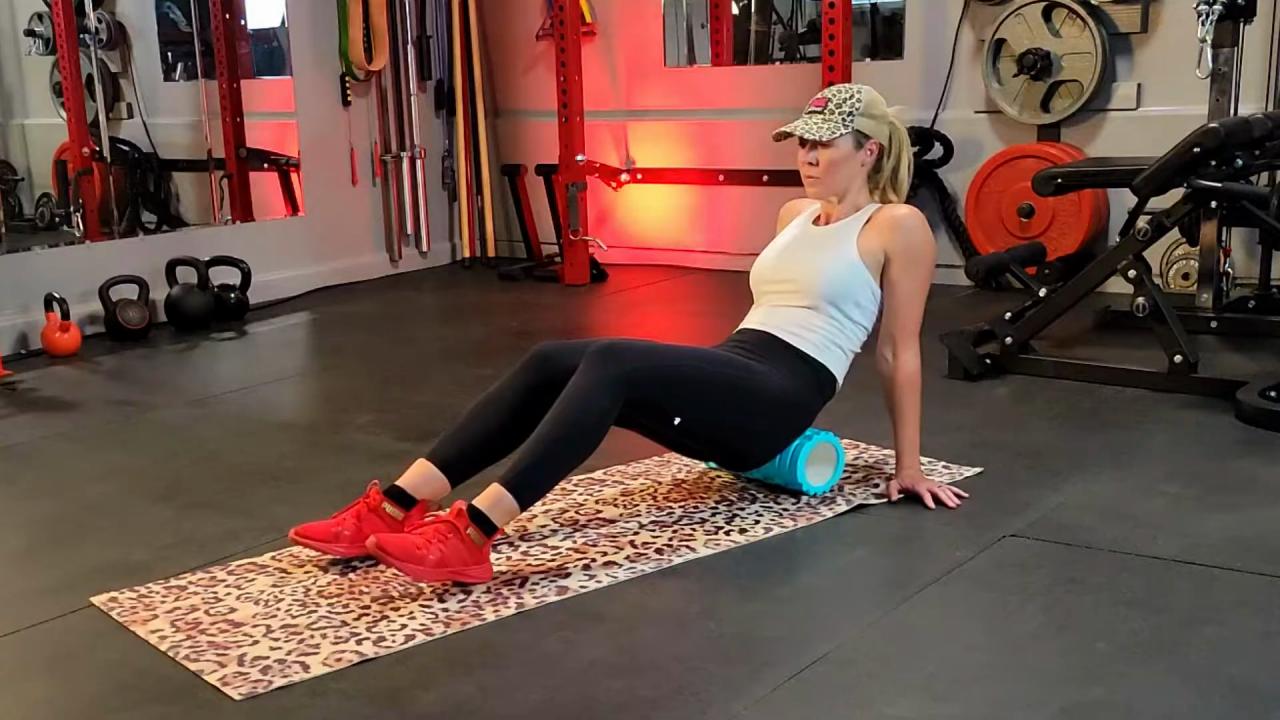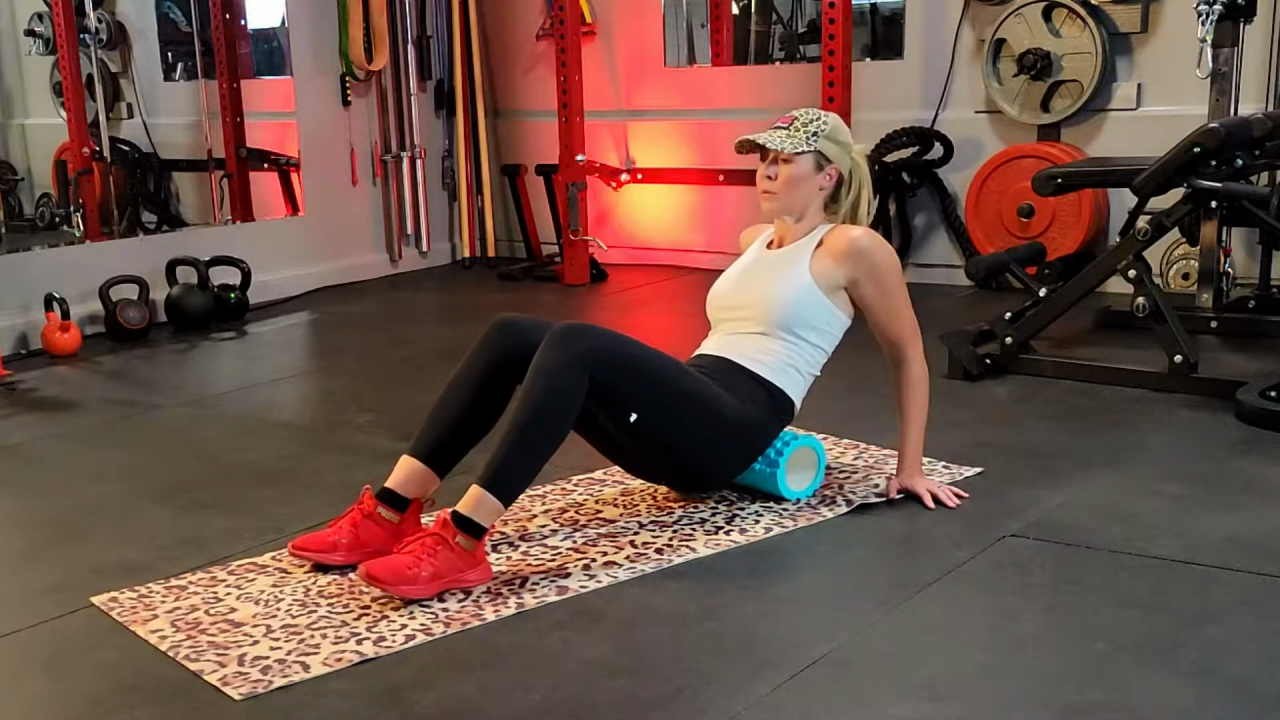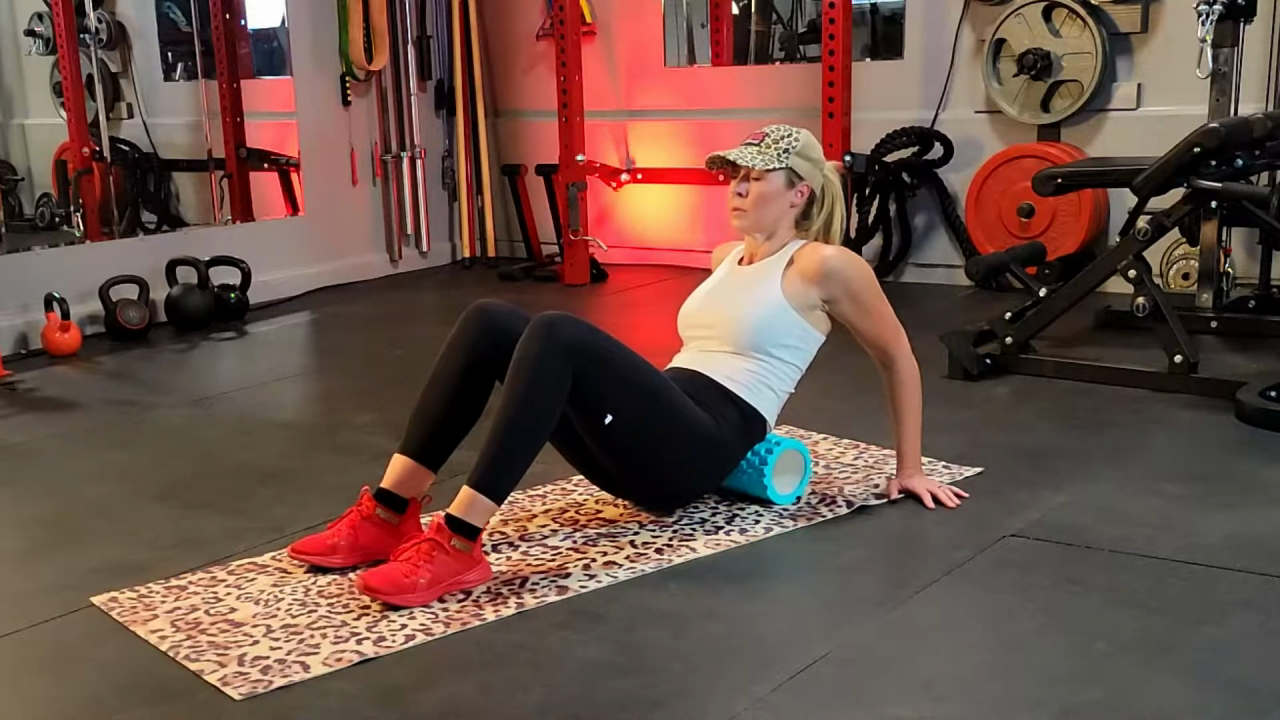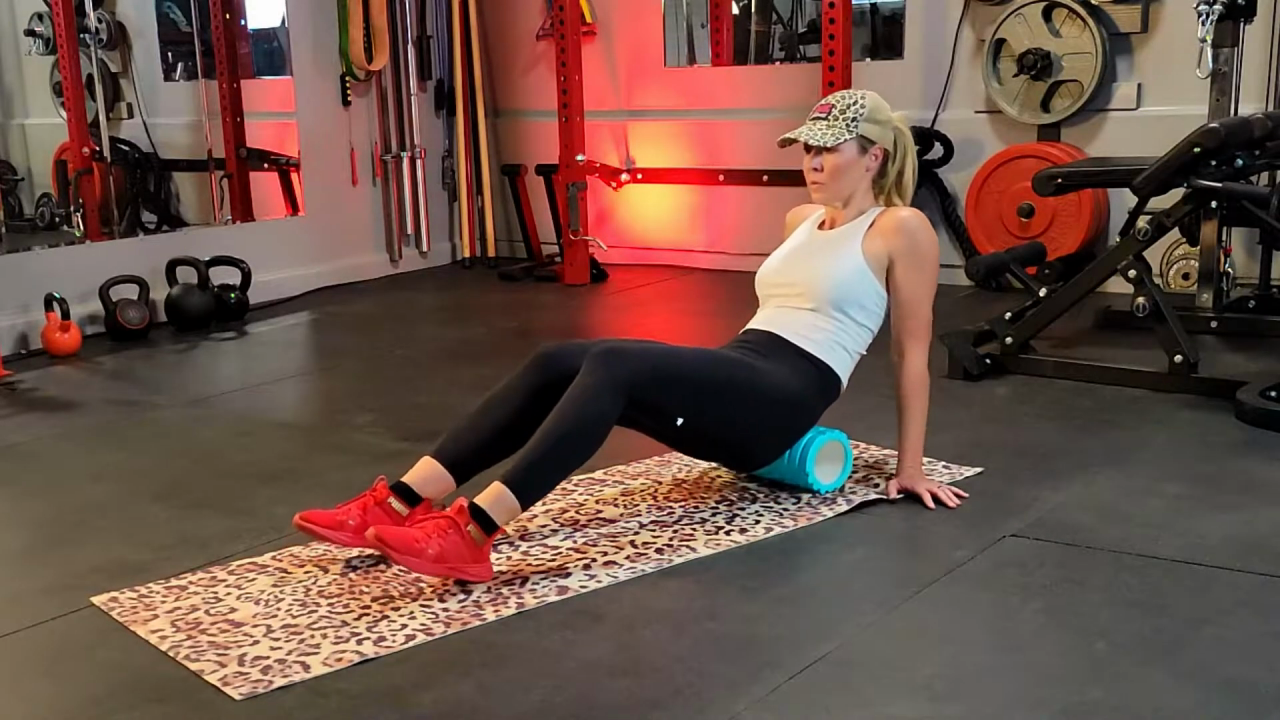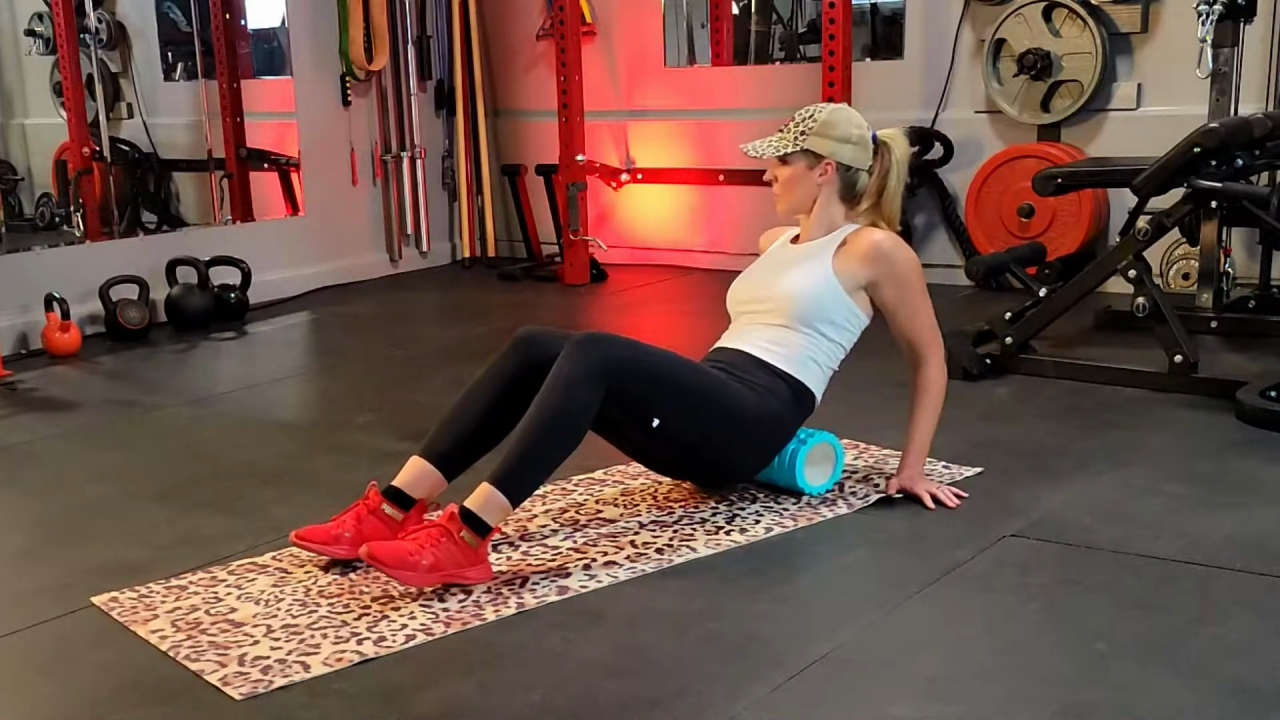
dt=1s
person 1, frame 1
left shoulder: (899, 226)
right shoulder: (795, 214)
left elbow: (900, 352)
left wrist: (909, 466)
left hip: (776, 400)
right hip: (727, 377)
left knee: (612, 363)
right knee: (549, 365)
left ankle: (470, 535)
right ankle: (392, 509)
person 1, frame 2
left shoulder: (852, 248)
right shoulder: (753, 241)
left elbow: (908, 355)
left wrist: (911, 467)
left hip: (732, 430)
right hip: (678, 418)
left knee: (575, 343)
right knee: (510, 336)
left ankle: (462, 543)
right ankle: (391, 513)
person 1, frame 3
left shoulder: (824, 266)
right shoulder: (726, 257)
left elbow: (898, 358)
left wrist: (910, 468)
left hip: (700, 448)
right hip: (646, 436)
left knee: (556, 334)
right knee: (488, 322)
left ankle: (457, 543)
right ankle: (387, 514)
person 1, frame 4
left shoulder: (902, 229)
right shoulder: (802, 220)
left elbow: (911, 352)
left wrist: (911, 467)
left hip: (781, 400)
right hip: (733, 376)
left knee: (614, 368)
right knee: (553, 365)
left ankle: (470, 533)
right ankle: (399, 504)
person 1, frame 5
left shoulder: (875, 250)
right shoulder: (776, 242)
left elbow: (929, 359)
left wrist: (913, 467)
left hip: (752, 423)
right hip: (704, 407)
left knee: (593, 353)
right knee: (532, 348)
left ankle: (465, 537)
right ankle: (393, 509)
